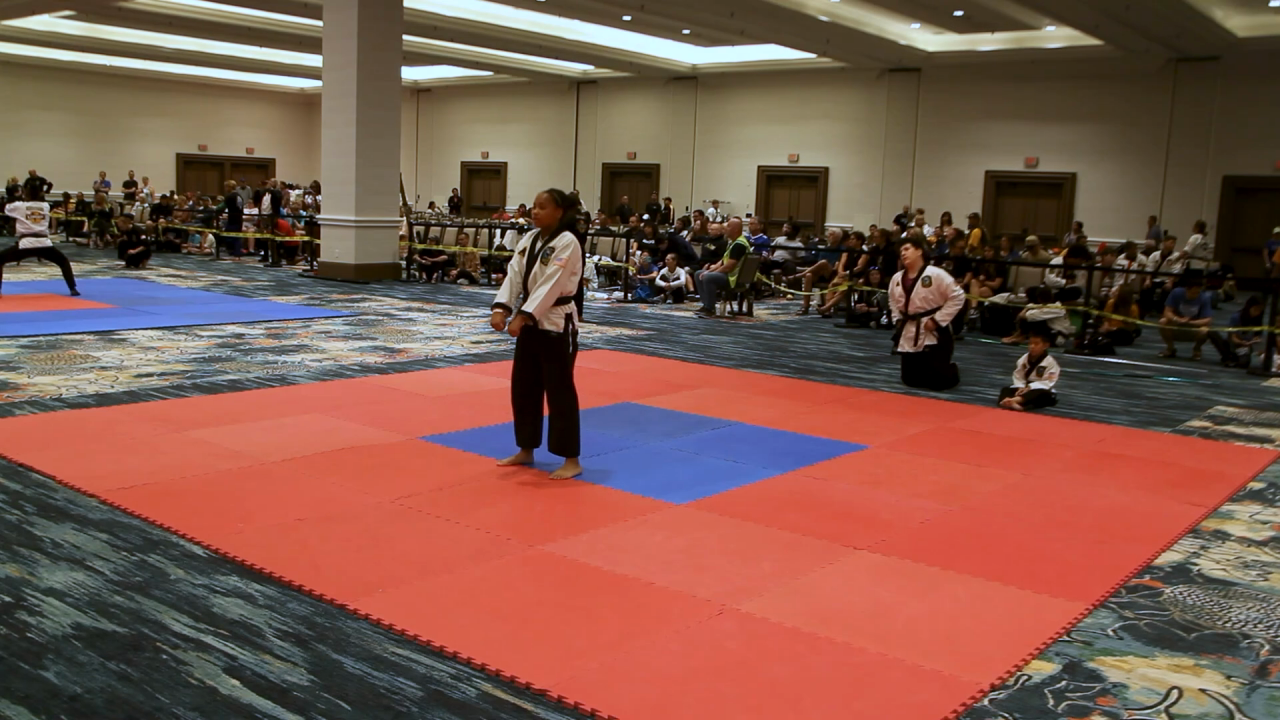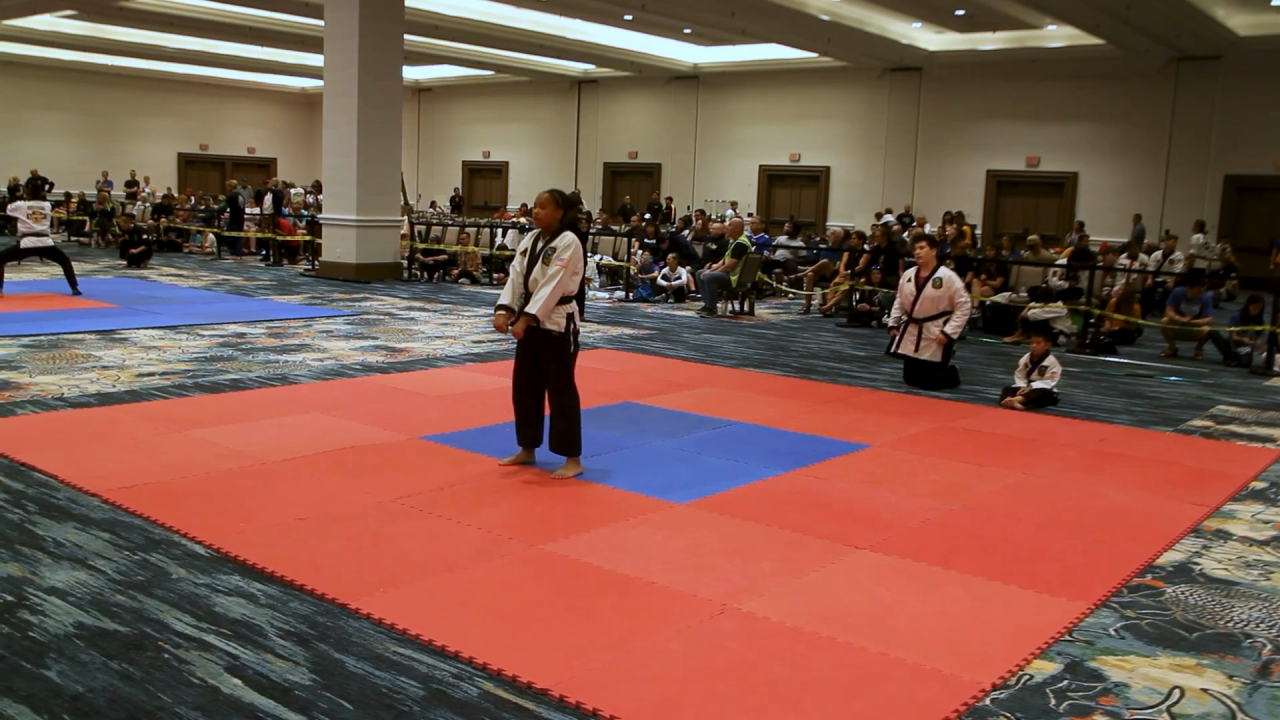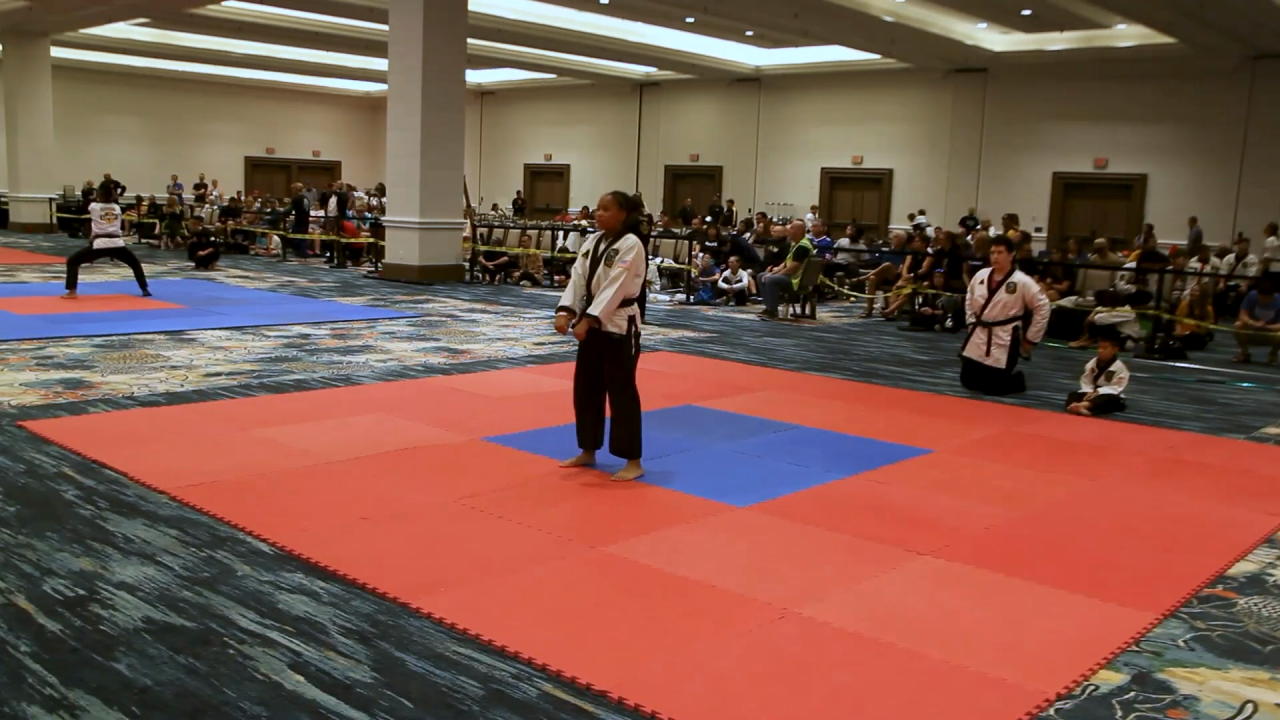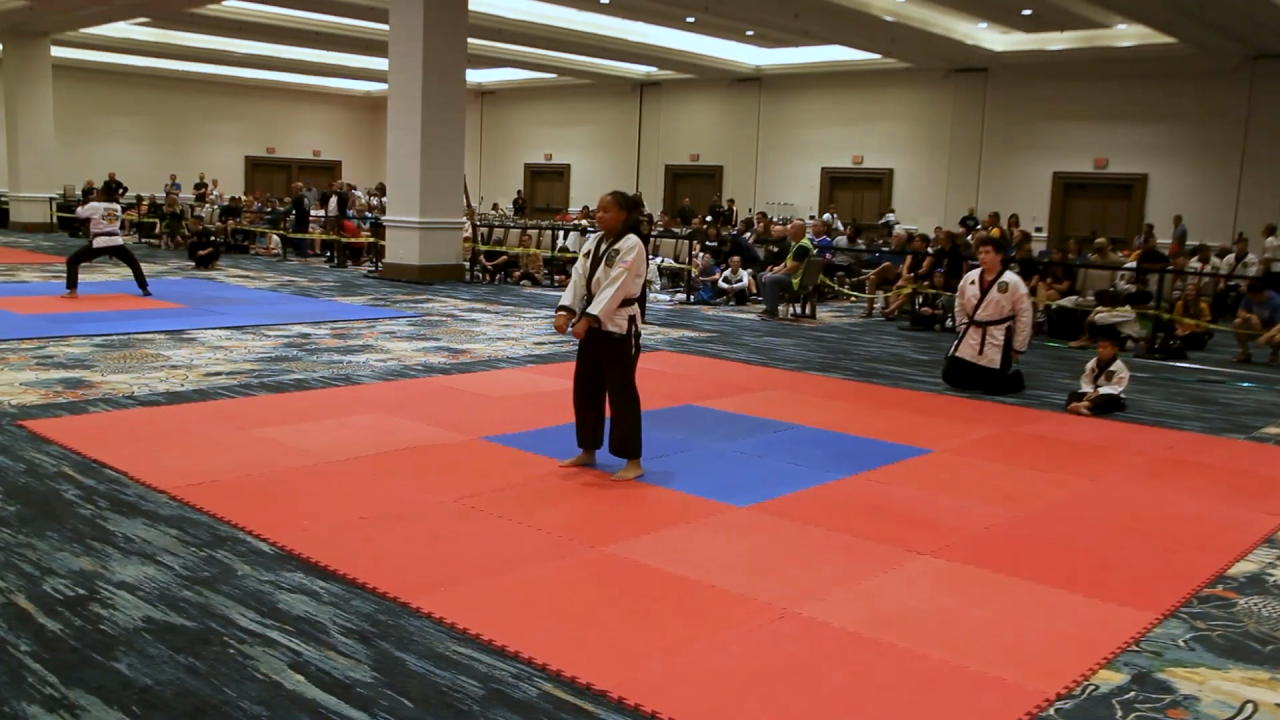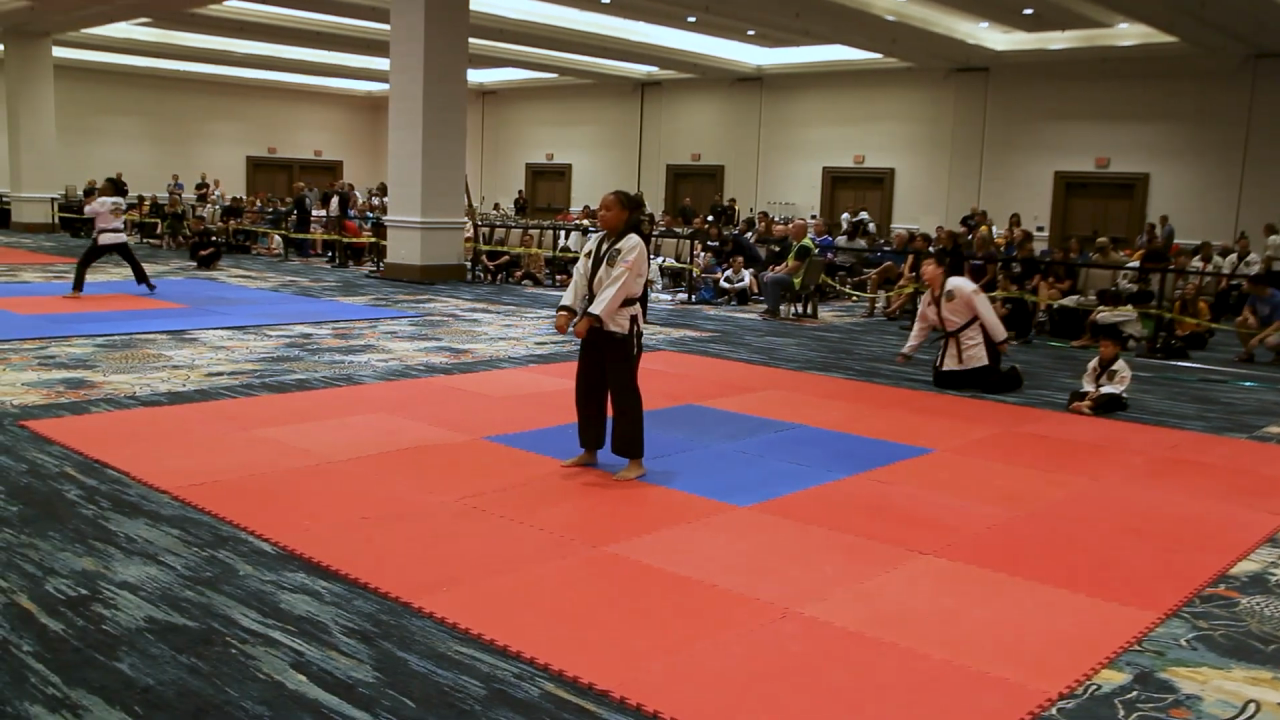
dt=0.4s
person 1, frame 1
left shoulder: (567, 243)
right shoulder: (529, 239)
left elbow: (550, 284)
right elbow: (515, 275)
left wrist: (521, 316)
right wrist: (501, 309)
left hip: (556, 323)
right hip: (530, 321)
left knee: (560, 391)
right knee: (523, 388)
left ankle: (571, 460)
right ankle: (526, 450)
person 1, frame 2
left shoulder: (568, 242)
right shoulder: (530, 239)
left elbow: (552, 285)
right elbow: (516, 276)
left wrist: (525, 318)
right wrist: (504, 310)
left hip: (558, 323)
right hip: (530, 320)
left knee: (561, 390)
right knee: (524, 387)
left ankle: (573, 459)
right ankle: (528, 450)
person 1, frame 3
left shoulder: (631, 245)
right shoulder: (593, 241)
left elbow: (615, 287)
right elbow: (578, 278)
left wrist: (587, 320)
right wrist: (565, 311)
left hip: (619, 325)
right hip: (592, 322)
left knee: (622, 393)
right knee: (585, 390)
left ankle: (633, 462)
right ankle: (588, 452)
person 1, frame 4
left shoulder: (632, 245)
right shoulder: (593, 242)
left elbow: (615, 287)
right elbow: (579, 278)
left wrist: (587, 319)
right wrist: (565, 311)
left hip: (620, 325)
right hip: (593, 322)
left knee: (622, 392)
right knee: (585, 389)
left ankle: (633, 461)
right ankle: (588, 451)
person 1, frame 5
left shoulder: (633, 245)
right shoulder: (595, 242)
left elbow: (616, 287)
right elbow: (580, 278)
left wrist: (588, 318)
right wrist: (566, 311)
left hip: (622, 324)
right hip: (595, 322)
left knee: (624, 392)
right knee: (588, 389)
left ankle: (635, 461)
right ankle: (590, 451)
